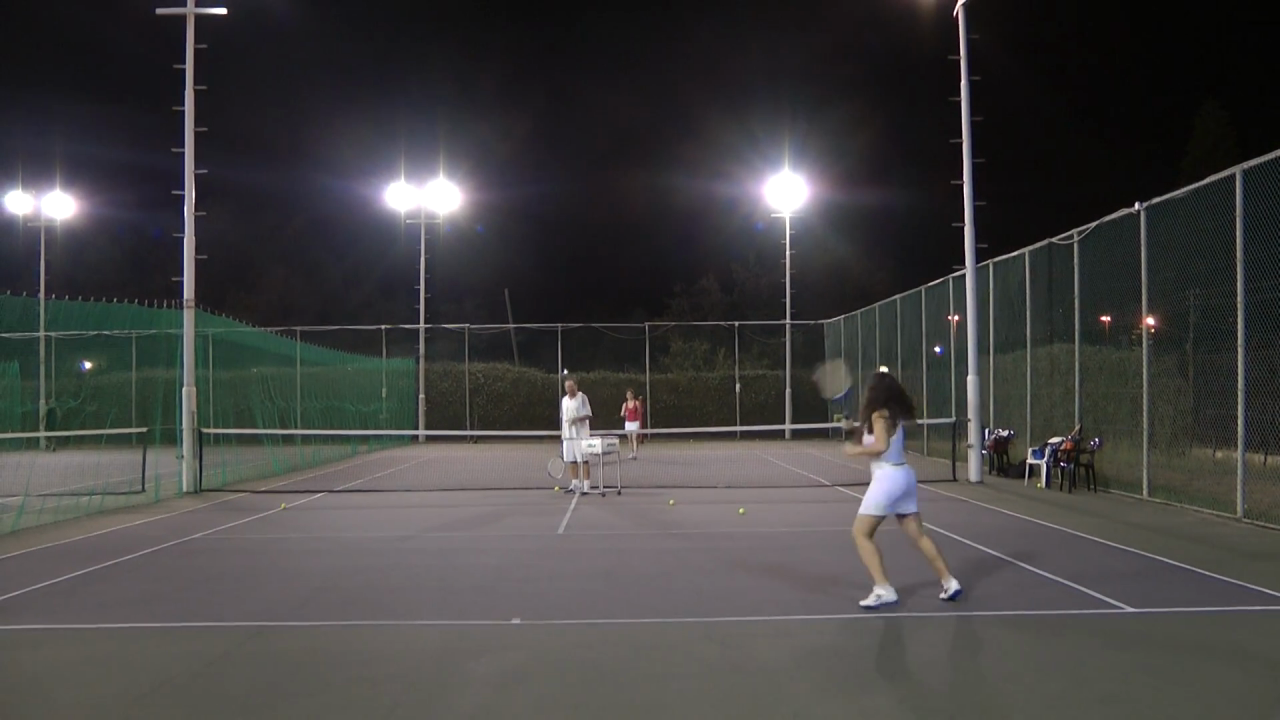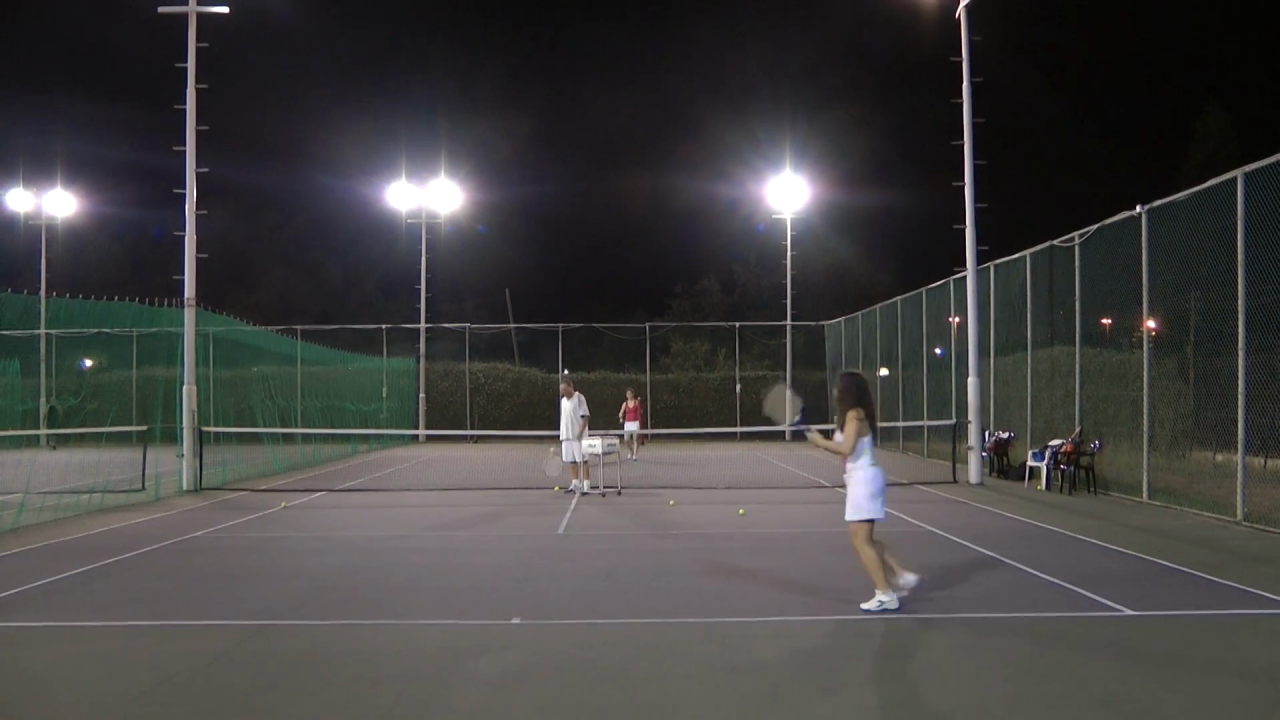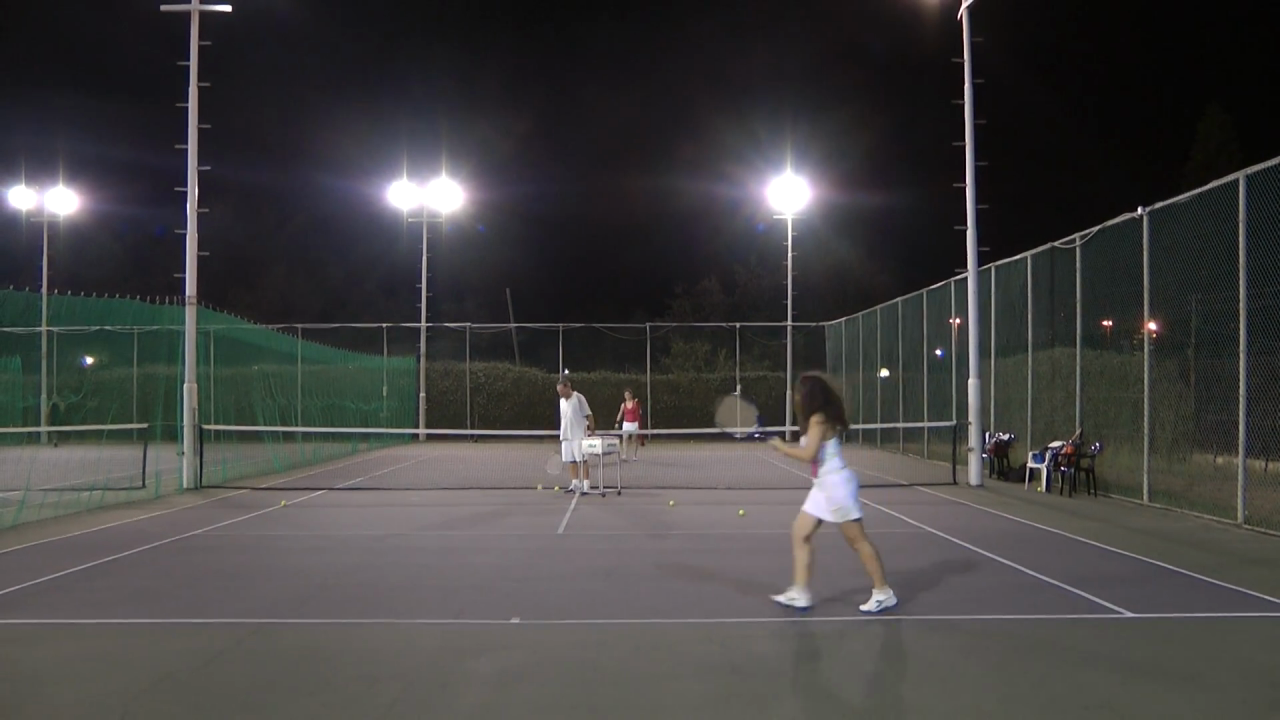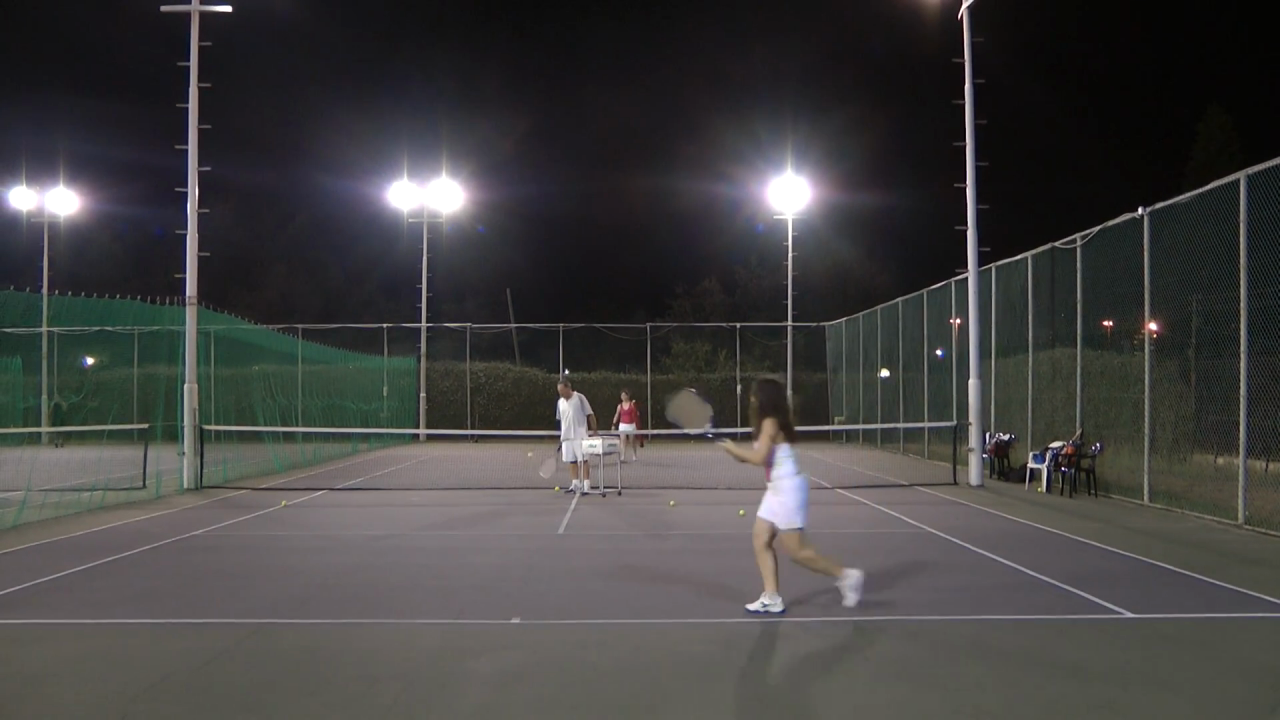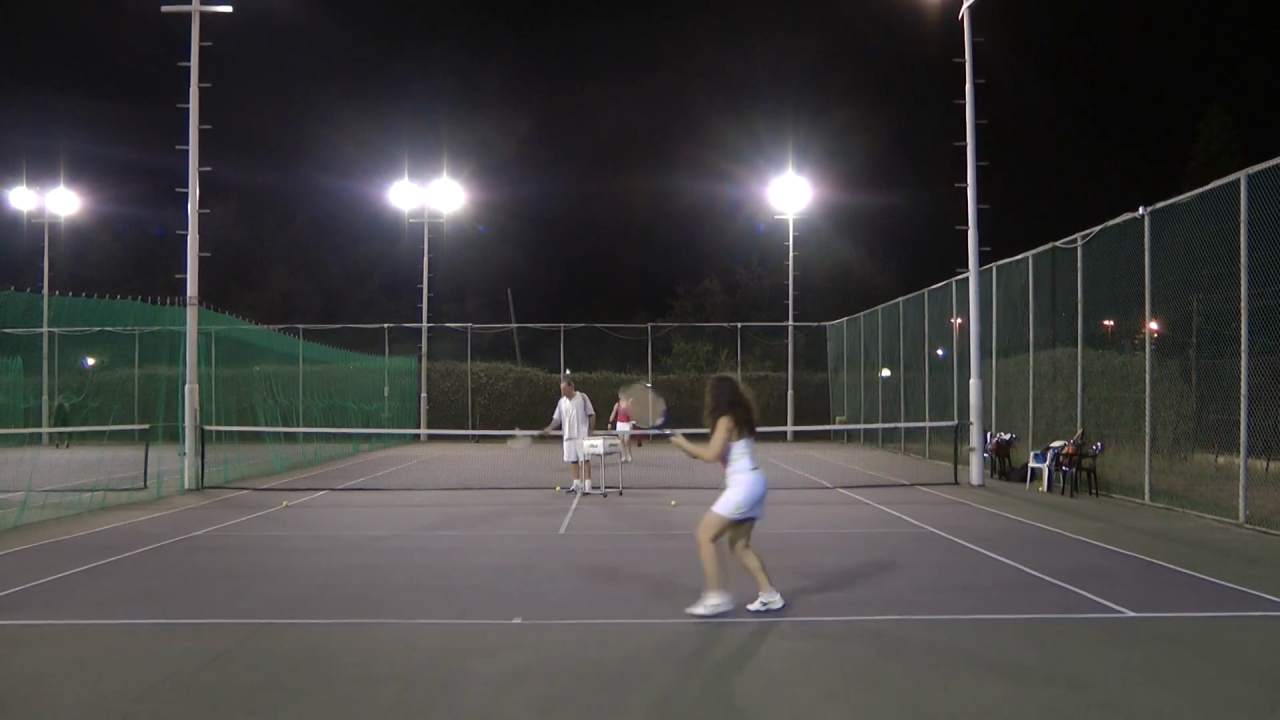
dt=0.2s
person 1, frame 1
left shoulder: (879, 414)
right shoulder: (893, 415)
left elbow: (880, 447)
left wrist: (856, 450)
right wrist: (857, 428)
left hip: (887, 479)
right hip: (903, 476)
left knee: (861, 534)
right knee: (918, 535)
left ankle: (884, 590)
right ankle: (949, 582)
person 1, frame 2
left shoulder: (854, 414)
right shoulder: (857, 414)
left elbow: (846, 449)
left wrist: (820, 441)
right wrist: (822, 441)
left hip: (863, 480)
right hip: (866, 479)
left knee: (861, 542)
right knee: (866, 539)
left ankle: (886, 595)
right ankle: (902, 576)
person 1, frame 3
left shoulder: (818, 419)
right shoulder: (818, 419)
left elbow: (809, 455)
left wrist: (782, 447)
right wrist: (790, 449)
left hip: (837, 483)
right hip: (823, 486)
left knee: (857, 540)
right knee: (799, 535)
left ankle: (884, 593)
right ankle: (799, 593)
person 1, frame 4
left shoulder: (770, 423)
right shoulder: (772, 423)
left elbow: (759, 458)
left wrist: (733, 449)
right wrist: (742, 454)
left hip: (788, 488)
right hip: (777, 490)
left knee: (797, 551)
right knee: (761, 542)
left ankle: (846, 577)
right ankle: (771, 598)
person 1, frame 5
left shoulder: (727, 421)
right shoulder: (739, 419)
left elbow: (711, 455)
left wrist: (684, 444)
right wrist: (696, 451)
left hip: (744, 485)
right hip: (748, 484)
left knee: (704, 536)
right knee: (739, 545)
left ankle: (717, 597)
right ankle: (770, 596)
